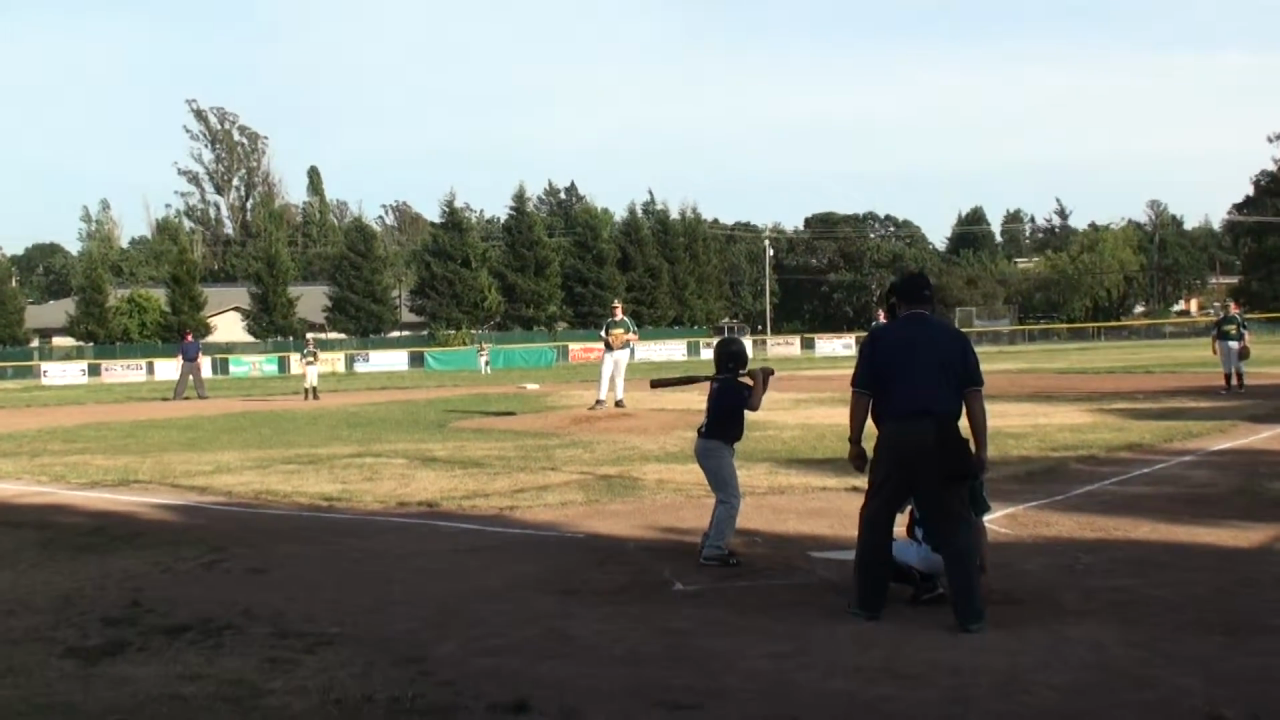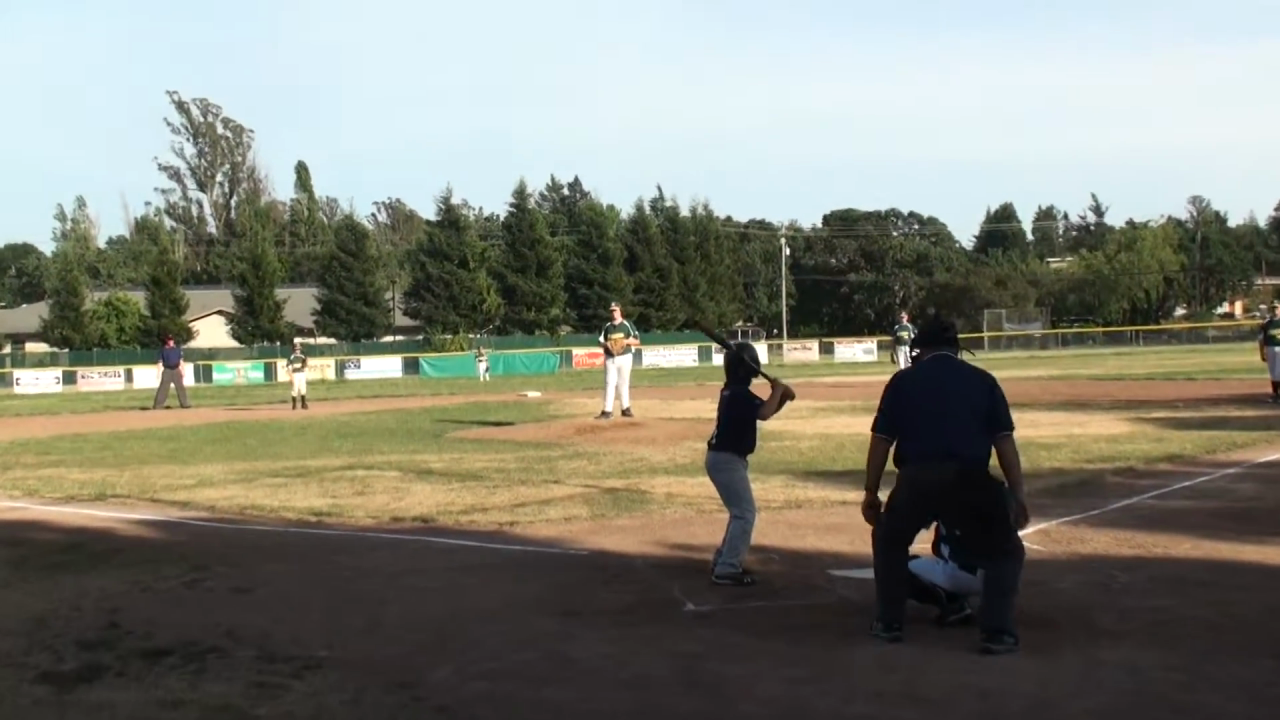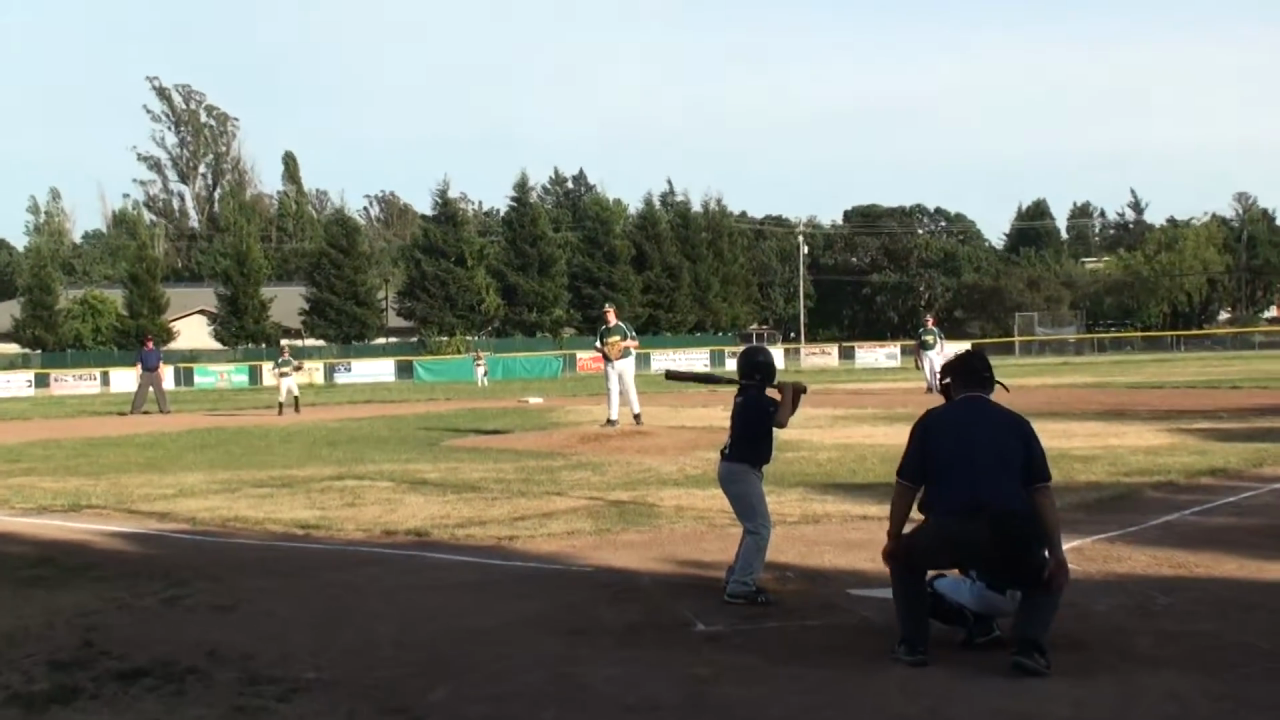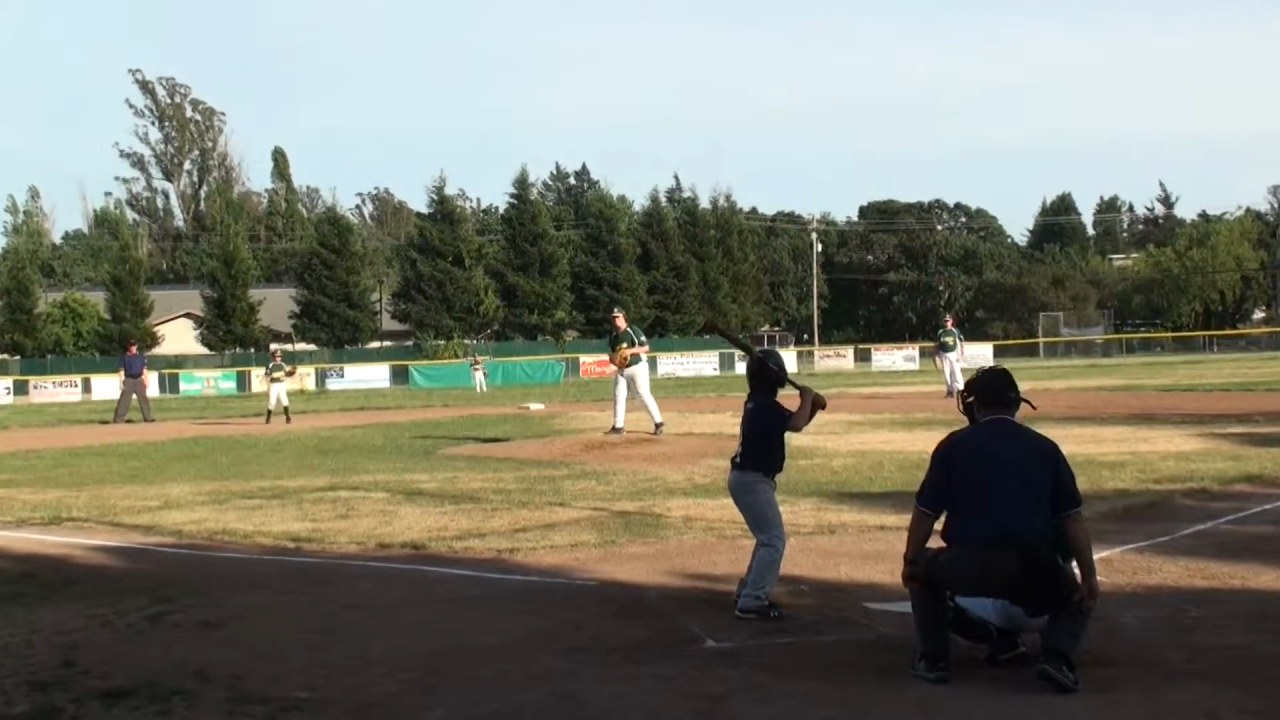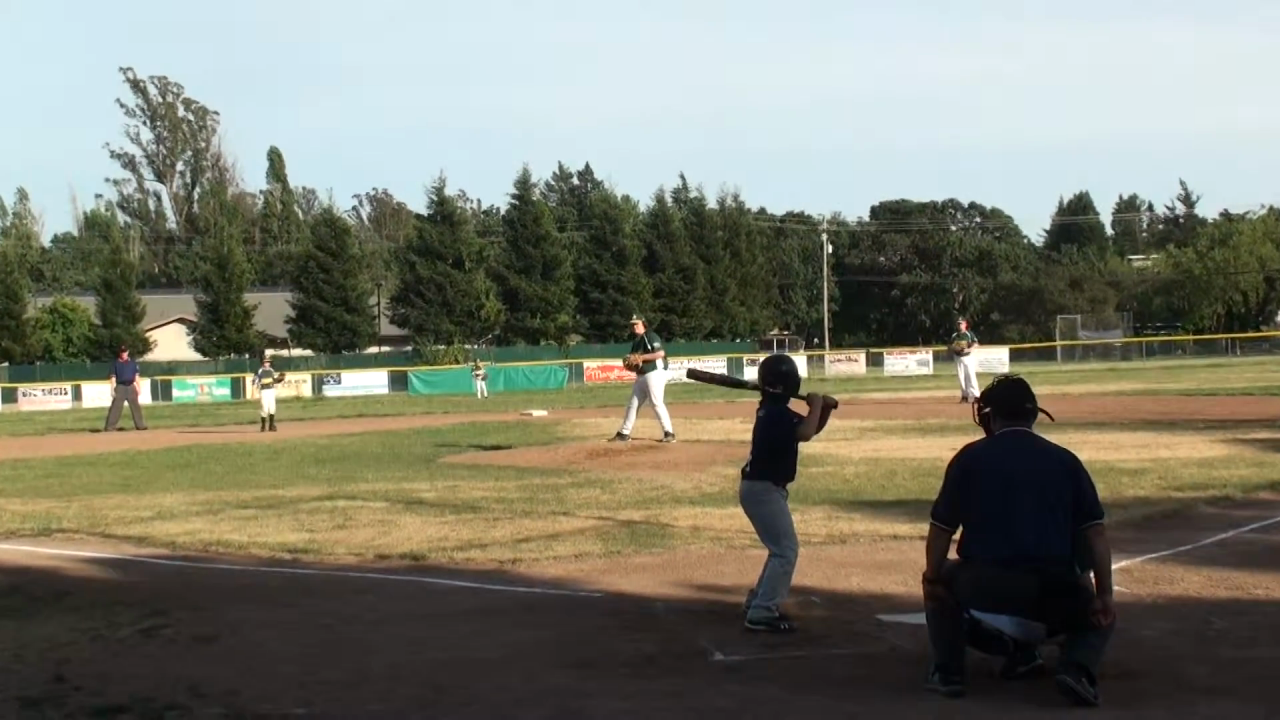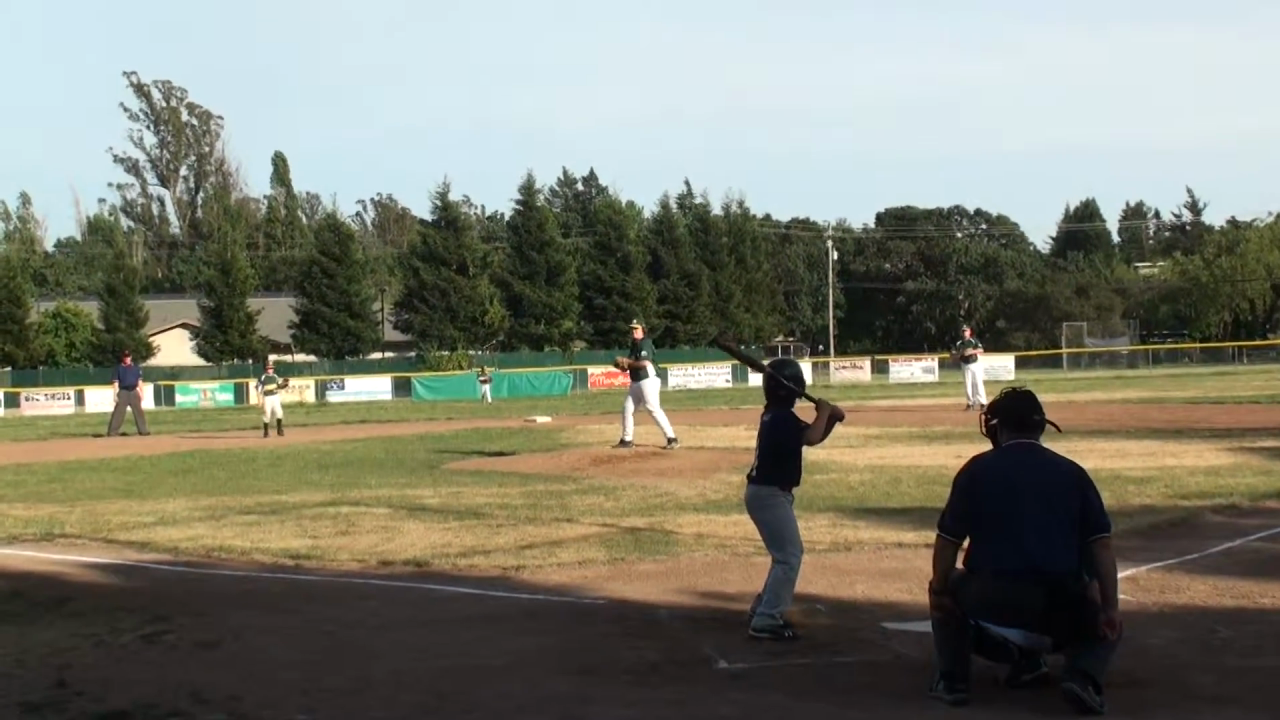
dt=0.4s
person 1, frame 1
left shoulder: (879, 337)
right shoulder: (955, 337)
left elbow: (861, 396)
right elbow: (973, 397)
left wrist: (855, 443)
right wrist: (981, 448)
left hip: (895, 439)
right hip: (942, 439)
left knee: (876, 519)
right knee: (955, 525)
left ankle: (867, 603)
right ankle: (970, 613)
person 1, frame 2
left shoulder: (903, 381)
right shoulder: (982, 380)
left elbow: (881, 441)
right elbow: (1005, 442)
left wrist: (871, 492)
right wrist: (1017, 496)
left hip: (917, 478)
right hip: (969, 480)
left knee: (888, 539)
right knee: (1005, 551)
left ankle: (889, 623)
right ankle: (997, 632)
person 1, frame 3
left shoulder: (932, 421)
right shoulder: (1016, 424)
left elbow: (906, 487)
right elbow: (1041, 492)
left wrist: (893, 538)
right wrist: (1056, 552)
left hip: (945, 531)
right hip: (1003, 533)
left knee: (904, 559)
right knee: (1046, 579)
left ankle: (913, 644)
right ankle: (1029, 646)
person 1, frame 4
left shoulder: (954, 445)
right shoulder: (1044, 447)
left elbow: (925, 513)
right elbow: (1072, 518)
left wrist: (911, 562)
right wrist: (1089, 577)
left hip: (967, 566)
right hip: (1030, 569)
left knee: (924, 572)
right knee: (1077, 599)
left ankle: (933, 659)
right ankle: (1057, 657)
person 1, frame 5
left shoulder: (970, 457)
right shoulder: (1064, 459)
left elbow: (941, 529)
right elbow: (1094, 530)
left wrist: (932, 580)
right wrist: (1104, 593)
left hip: (984, 584)
right hip: (1051, 587)
left knee: (942, 581)
right knee: (1098, 615)
left ankle: (947, 671)
right ankle: (1077, 669)
person 1, frame 6
left shoulder: (977, 469)
right shoulder: (1072, 472)
left elbow: (948, 540)
right elbow: (1101, 544)
left wrist: (939, 592)
right wrist: (1109, 607)
left hip: (991, 596)
right hip: (1058, 602)
left knee: (947, 588)
right knee: (1104, 627)
left ankle: (953, 679)
right ankle: (1083, 676)
person 2, frame 1
left shoulder: (723, 382)
right shoulder: (729, 385)
left elbow: (753, 395)
right elbow: (754, 404)
left wrist: (763, 378)
right wrist: (758, 380)
left hip: (712, 444)
right hip: (715, 447)
left knee: (726, 496)
right knee: (730, 498)
left ankle: (710, 544)
right ankle: (714, 552)
person 2, frame 2
left shoulder: (733, 391)
right shoulder: (739, 394)
left elbow: (765, 409)
right elbow: (764, 414)
left wrist: (782, 396)
right wrist: (777, 391)
left hip: (724, 457)
right hip: (727, 459)
left knee: (740, 511)
right knee: (745, 513)
left ankle: (724, 561)
right ankle: (726, 570)
person 2, frame 3
left shoulder: (749, 397)
right shoulder: (754, 399)
left elbow: (784, 412)
right elbow: (781, 421)
left wrist: (794, 394)
right wrist: (787, 393)
left hip: (738, 467)
right hip: (741, 470)
left knee: (754, 526)
right knee: (759, 528)
left ankle: (736, 579)
right ankle: (740, 588)
person 2, frame 4
left shoulder: (758, 403)
right shoulder: (765, 406)
left elbow: (796, 420)
right elbow: (796, 424)
left wrist: (812, 404)
right wrist: (807, 398)
left hip: (749, 477)
right hip: (752, 480)
left knee: (768, 537)
right knee: (773, 540)
left ankle: (748, 593)
right ankle: (752, 602)
person 2, frame 5
left shoulder: (774, 411)
right shoulder: (776, 413)
left elbow: (811, 429)
right elbow: (805, 433)
left wrist: (824, 409)
right wrist: (815, 405)
left hip: (762, 487)
right hip: (763, 489)
left knee: (781, 548)
right knee: (786, 550)
left ankle: (758, 604)
right ankle: (762, 614)
person 2, frame 6
left shoulder: (776, 415)
right shoulder: (781, 417)
left elbow: (814, 436)
right elbow: (811, 438)
left wrist: (831, 418)
right wrist: (823, 412)
left hip: (767, 492)
right hip: (769, 494)
left knee: (787, 554)
right knee: (788, 556)
left ankle: (762, 611)
right ankle: (765, 621)
